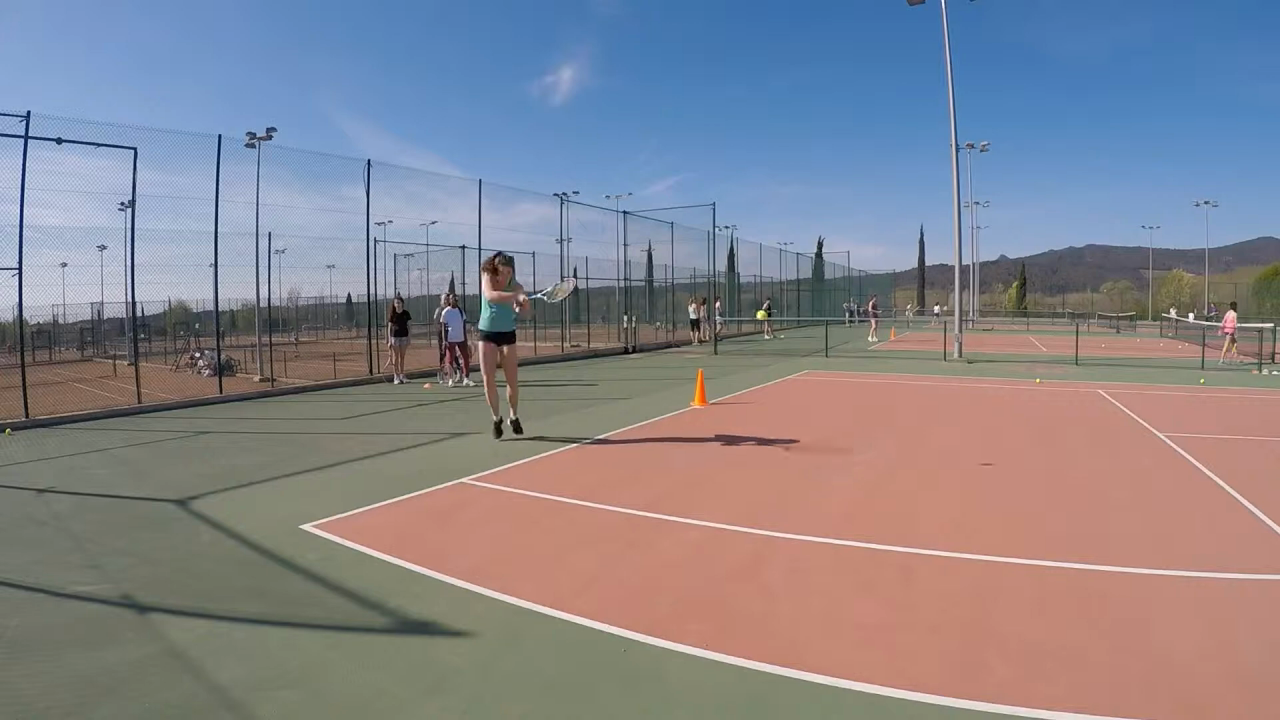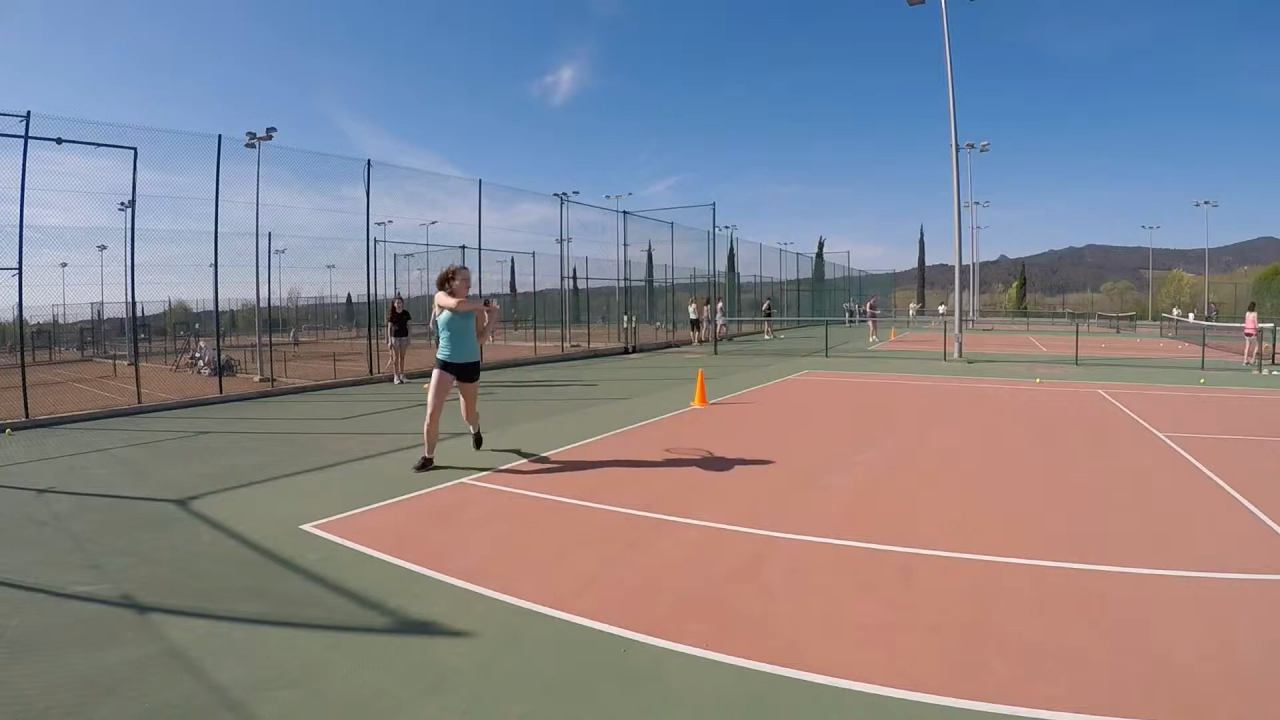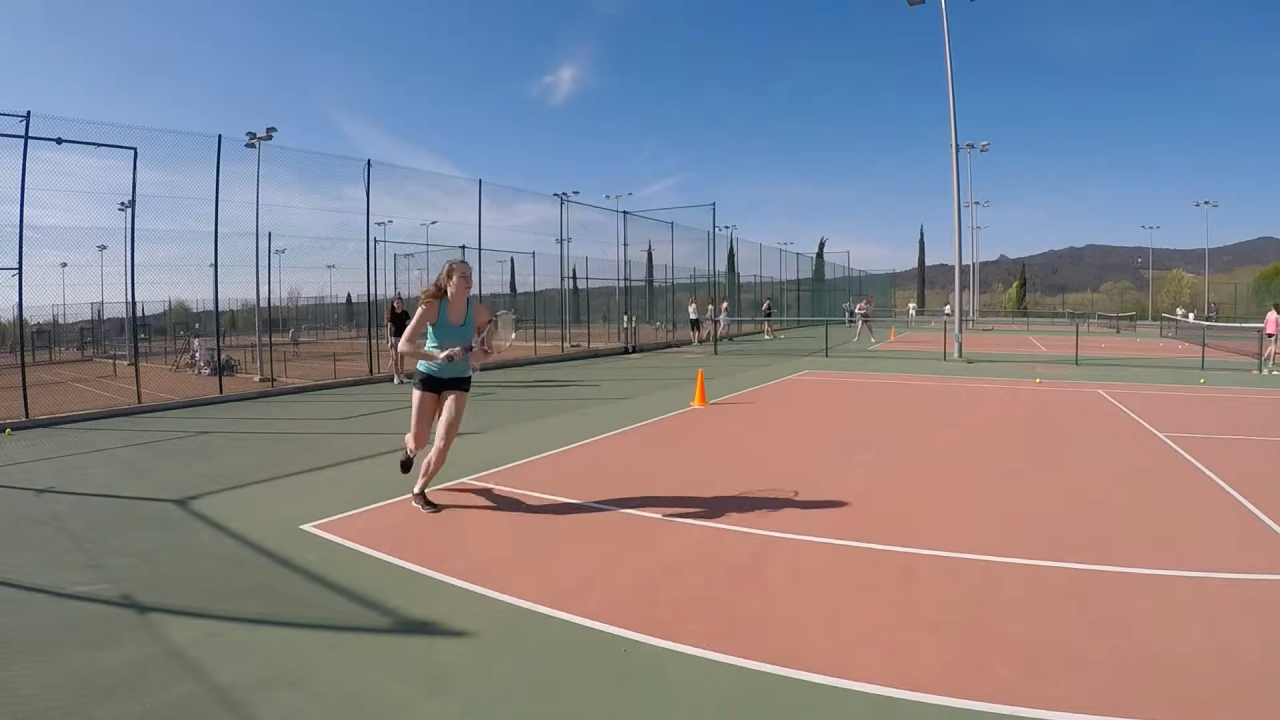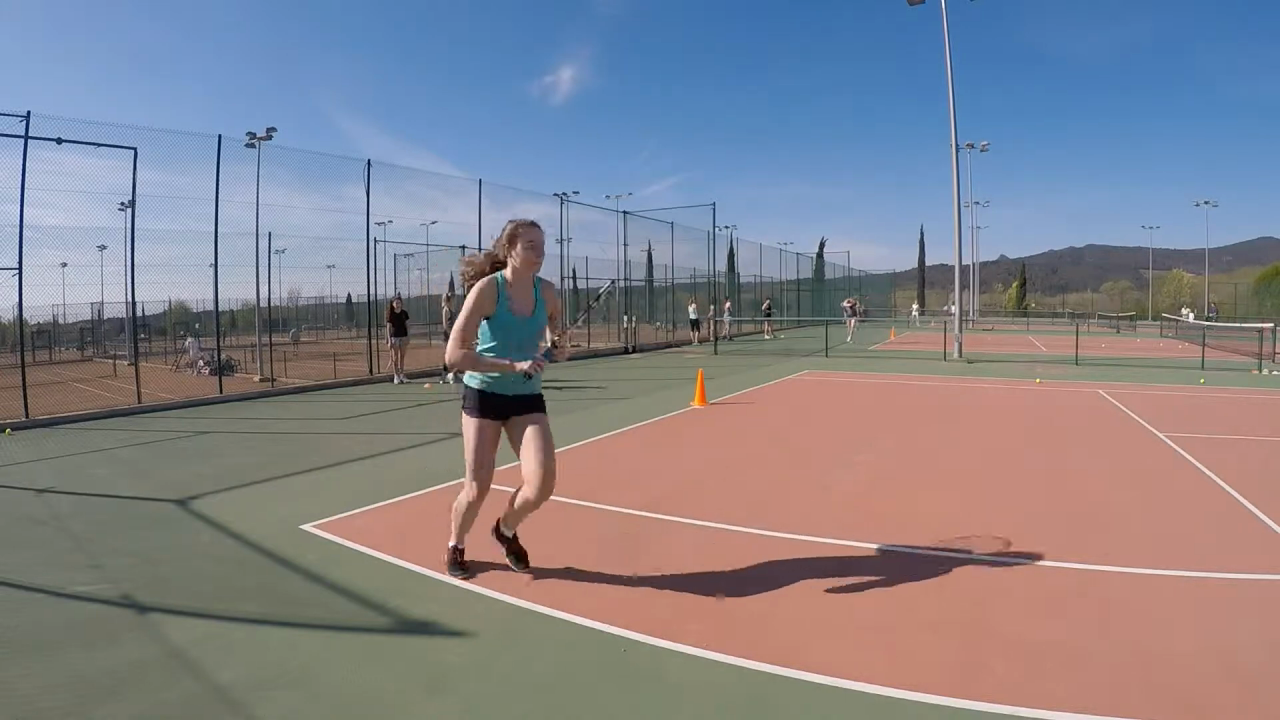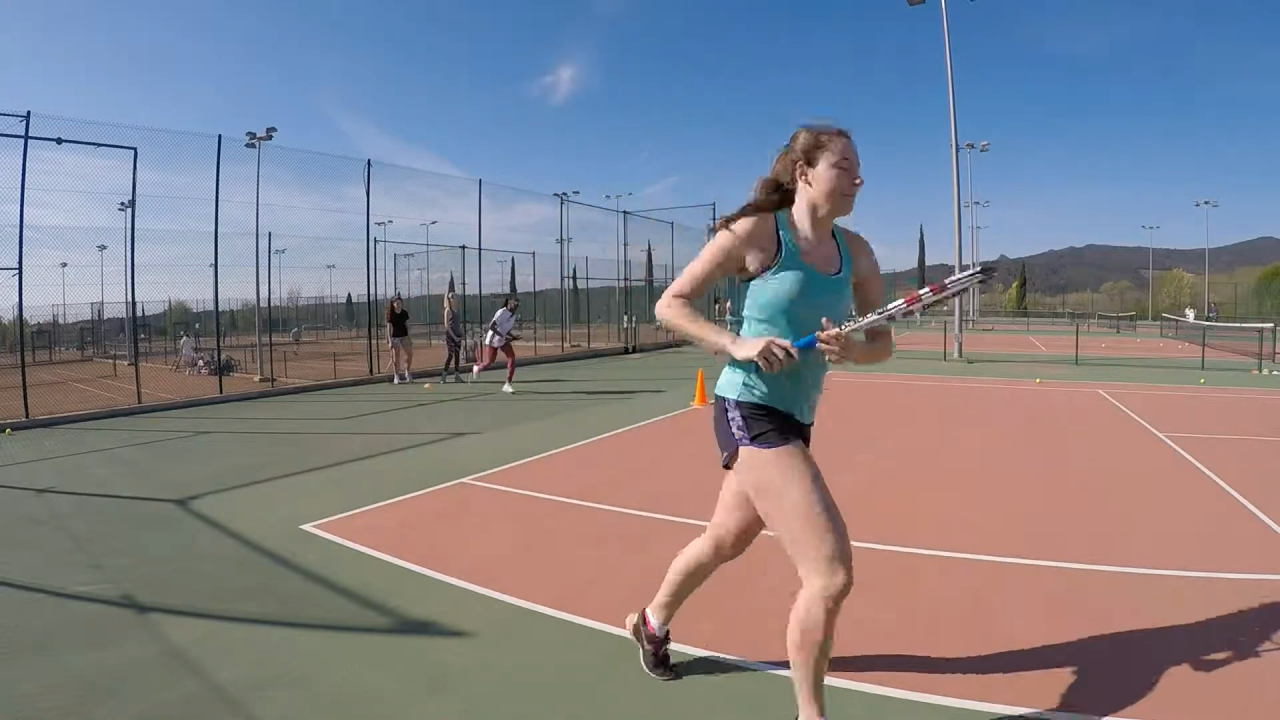
dt=0.4s
person 1, frame 1
left shoulder: (516, 287)
right shoulder: (488, 277)
left elbow: (523, 313)
right elbow: (490, 295)
left wrist: (523, 309)
right wrist: (516, 296)
left hip: (507, 334)
right hip: (487, 333)
left knee: (511, 381)
right knee: (488, 379)
person 1, frame 2
left shoulder: (474, 307)
right shoulder: (441, 297)
left elbow: (481, 339)
right elbow: (457, 304)
left wrist: (489, 320)
right wrist: (484, 305)
left hip: (470, 364)
right hip: (445, 363)
left knee: (468, 413)
right knee: (432, 412)
left ankle: (475, 428)
right ankle: (428, 455)
person 1, frame 3
left shoulder: (478, 309)
right shoulder: (430, 306)
right elbow: (403, 346)
left wrist: (479, 356)
right wrist: (438, 356)
left hip: (458, 381)
right hip: (429, 376)
left knee: (443, 443)
right knee: (418, 439)
left ankle: (419, 491)
right ankle: (410, 449)
person 1, frame 4
left shoulder: (547, 291)
right shoulder: (485, 290)
right elbow: (454, 356)
left wrist: (555, 351)
right wrist: (514, 367)
left hip: (526, 398)
right hip: (483, 394)
left knee: (541, 487)
right knee: (478, 488)
left ankle: (507, 528)
right ankle: (455, 546)
person 1, frame 5
left shoulder: (858, 249)
right shoulder: (754, 231)
left elbow: (877, 345)
right elbow: (669, 304)
left wrist: (847, 344)
right wrist: (738, 345)
left hip: (786, 415)
right hip: (748, 413)
left knee: (726, 539)
right knee: (832, 572)
left ankle: (652, 623)
